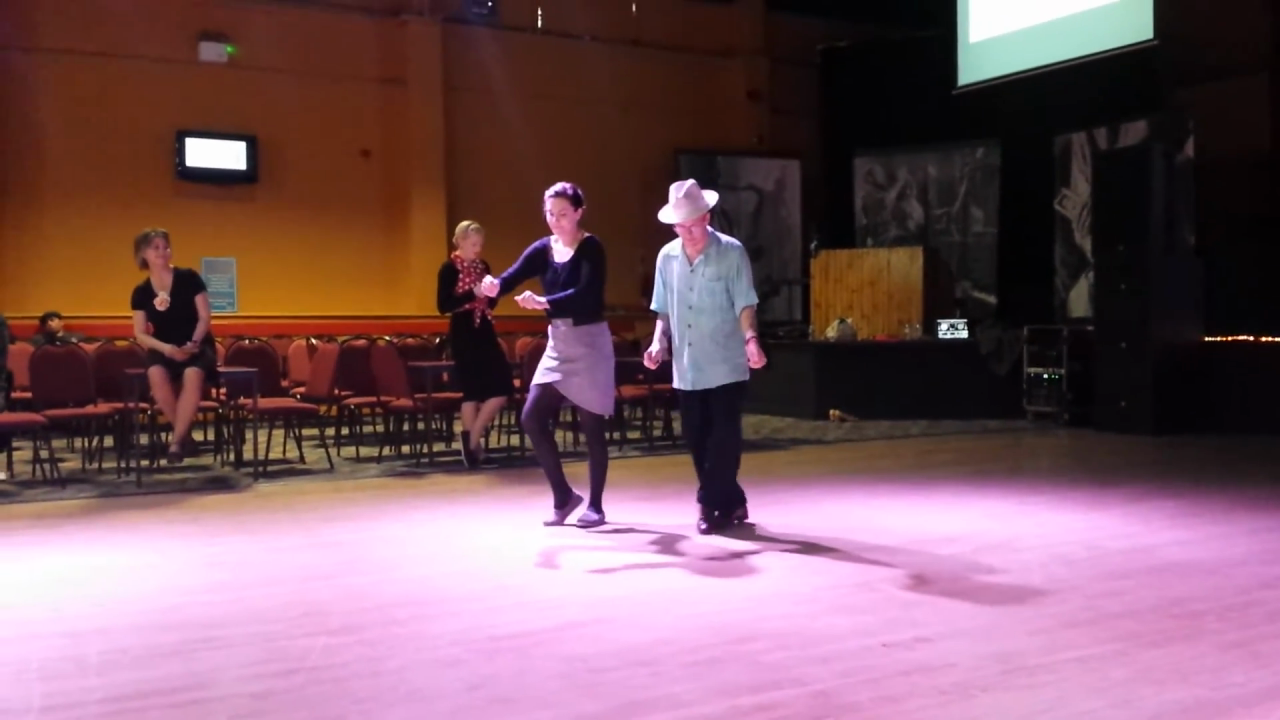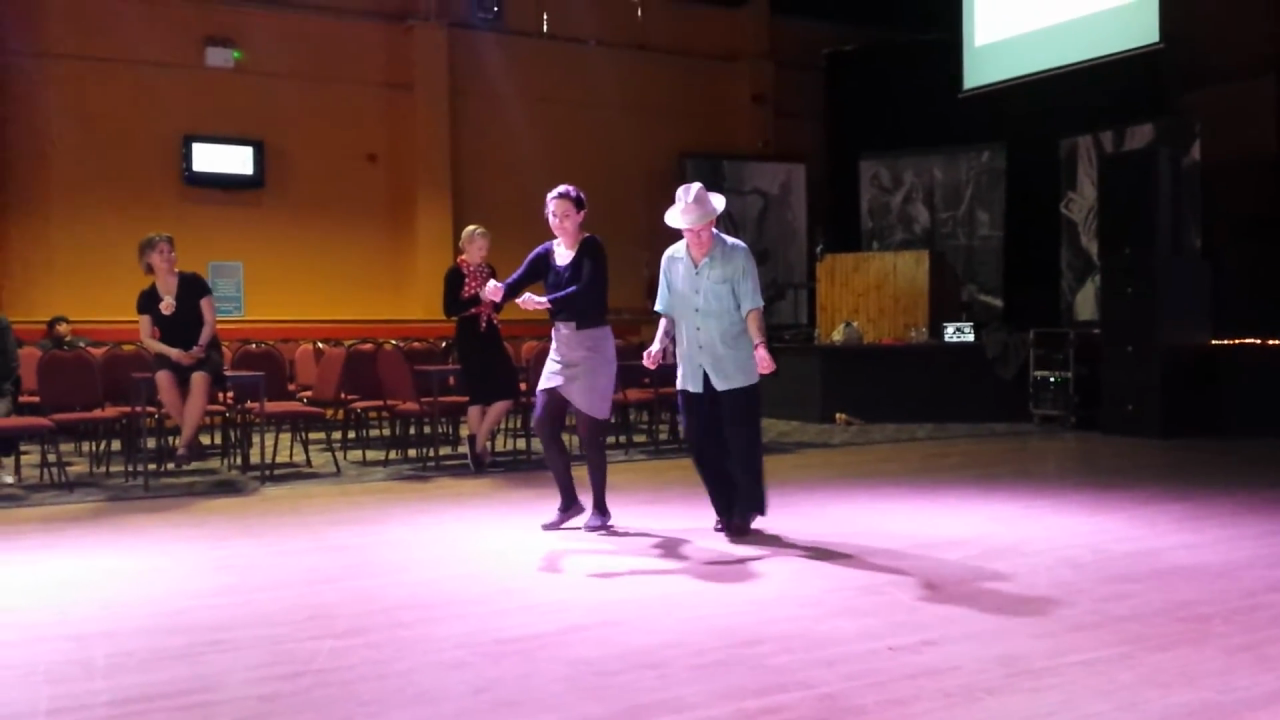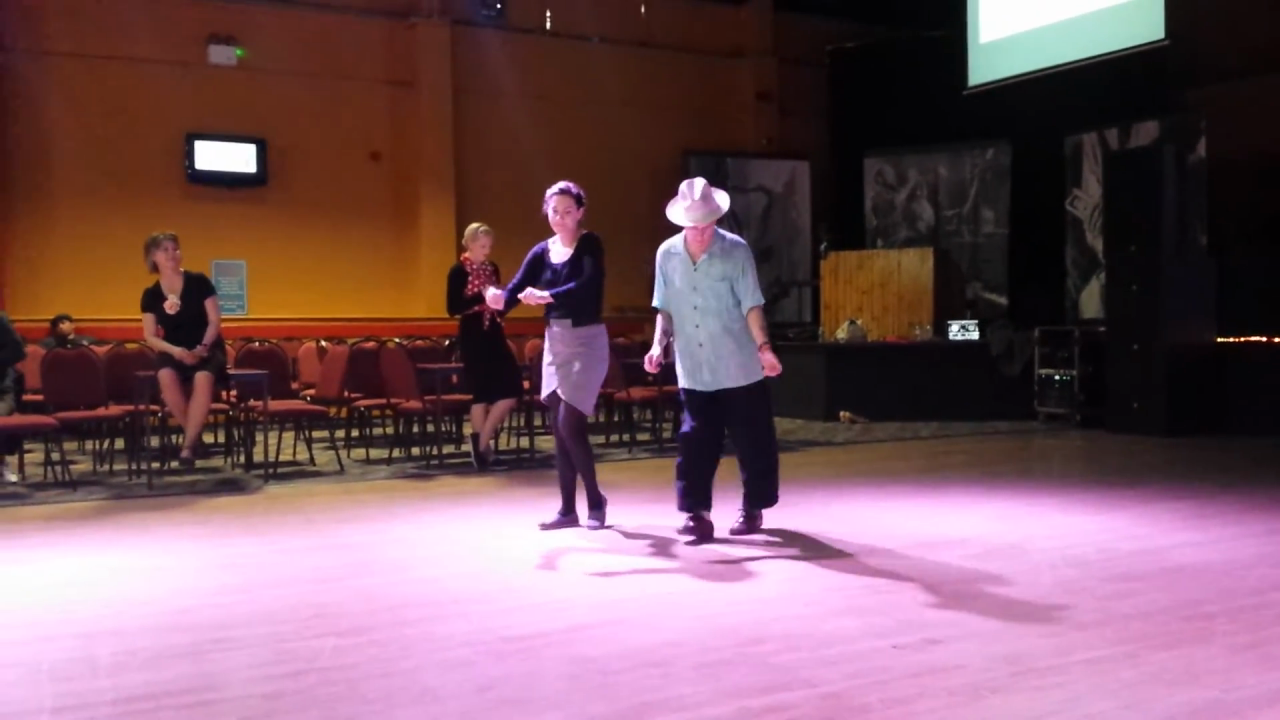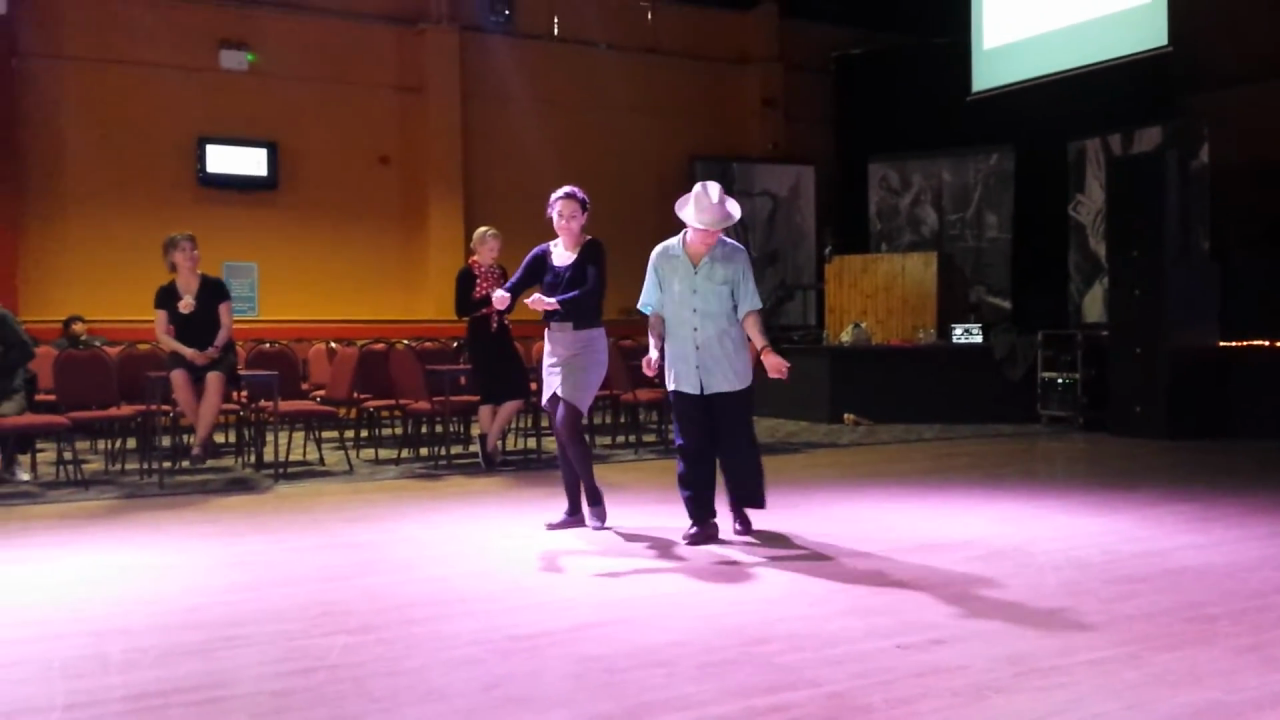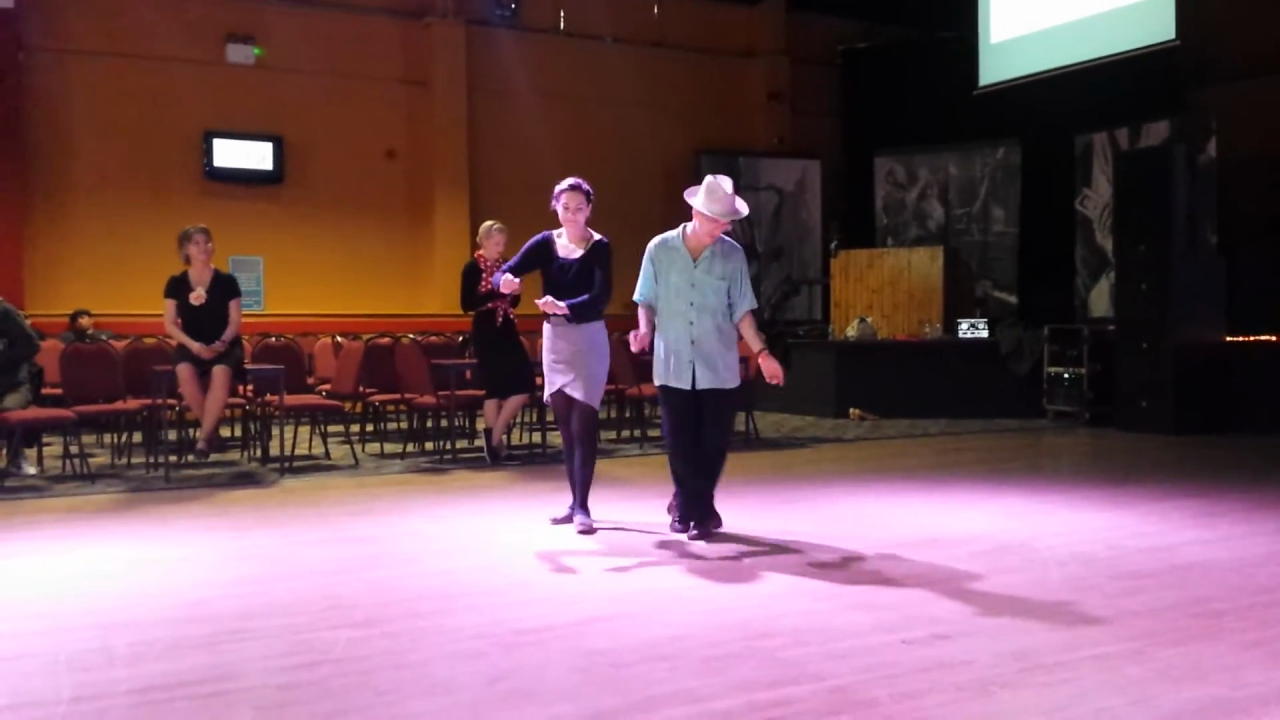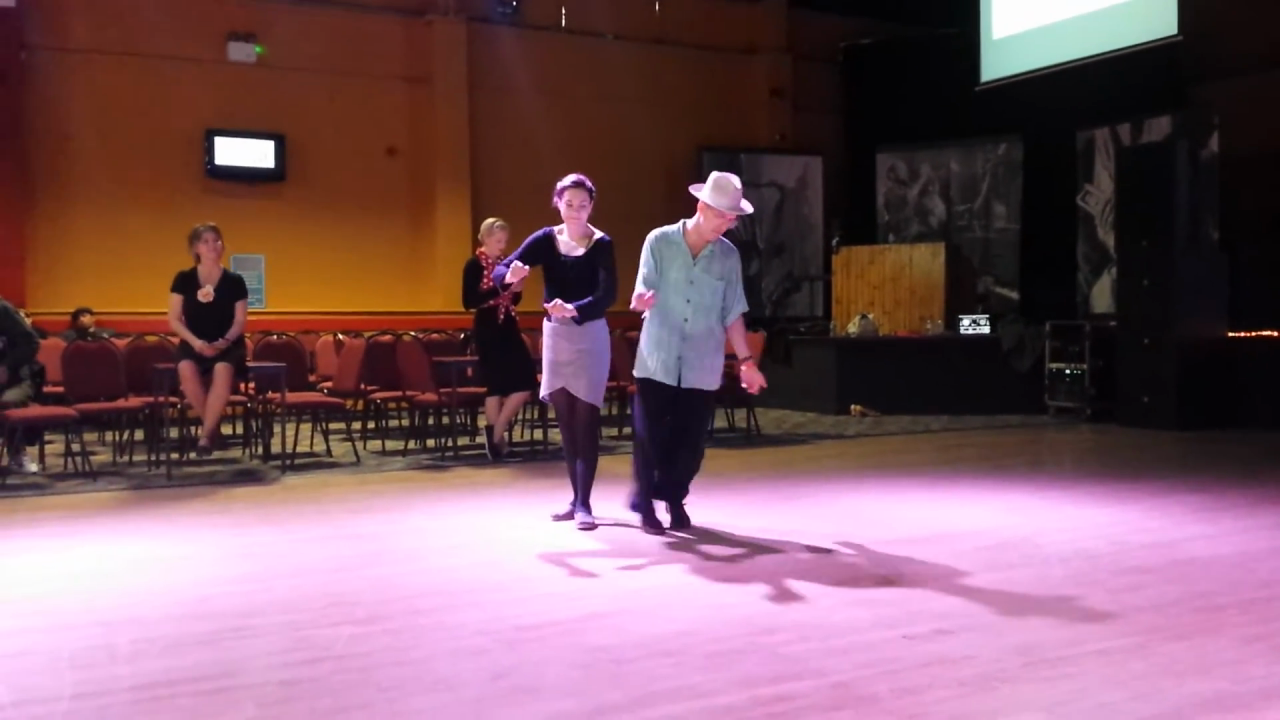
dt=0.2s
person 1, frame 1
left shoulder: (732, 253)
right shoulder: (666, 257)
left elbow: (745, 305)
left wrist: (750, 340)
right wrist: (658, 343)
left hip: (725, 364)
right hip: (686, 366)
left knee: (722, 437)
right knee: (699, 440)
left ankle: (713, 508)
right ankle: (730, 503)
person 1, frame 2
left shoulder: (737, 255)
right shoulder: (671, 260)
left elbow: (751, 307)
right elbow: (669, 312)
left wrist: (759, 345)
right wrist: (659, 343)
left hip: (735, 366)
right hip: (691, 369)
left knee: (741, 440)
right knee: (700, 441)
left ankle: (743, 510)
right ankle: (727, 505)
person 1, frame 3
left shoulder: (736, 251)
right shoulder: (667, 255)
left elbow: (751, 304)
right elbow: (666, 308)
left wrist: (763, 346)
right wrist: (659, 344)
left hip: (737, 366)
right hip: (692, 368)
left knee: (750, 438)
right knee: (695, 440)
left ankle: (753, 507)
right ankle: (698, 514)
person 1, frame 4
left shoulder: (736, 257)
right shoulder: (662, 257)
left elbow: (747, 310)
right elbow: (654, 311)
left wrist: (764, 350)
right wrist: (655, 348)
left hip: (729, 369)
right hip: (683, 371)
left knee: (737, 442)
right knee: (692, 447)
left ankle: (741, 507)
right ankle: (702, 518)
person 1, frame 5
left shoulder: (733, 255)
right shoulder: (660, 248)
left elbow: (742, 311)
right elbow: (645, 301)
left wrist: (761, 353)
right wrist: (644, 328)
left hip: (718, 367)
right hip: (672, 366)
left knee: (712, 443)
right knee: (681, 442)
left ankle: (687, 506)
right ankle: (699, 512)
person 1, frame 6
left shoulder: (728, 256)
right shoulder: (659, 241)
left elbow: (732, 315)
right elbow: (643, 292)
left wrist: (747, 361)
right wrist: (642, 299)
left hip: (703, 366)
right hip: (657, 362)
left knee: (688, 441)
right knee: (651, 436)
left ankle: (670, 497)
right ankle: (647, 505)
person 2, frame 1
left shoulder: (591, 248)
right shoulder: (543, 249)
left elbow: (585, 293)
right elbow: (513, 277)
left wrist: (544, 302)
right wrist: (494, 286)
left hip: (590, 341)
right hip: (557, 343)
left knee: (591, 427)
right knee: (532, 418)
left ankle: (595, 505)
right ankle: (563, 496)
person 2, frame 2
left shoulder: (591, 248)
right shoulder: (545, 253)
left elbow: (587, 291)
right elbow: (516, 285)
left wrist: (544, 302)
right wrist: (498, 291)
left hip: (593, 344)
right hip: (561, 345)
left knee: (589, 430)
right knee: (543, 423)
left ankle: (600, 508)
right ankle: (568, 503)
person 2, frame 3
left shoulder: (589, 244)
right shoulder: (541, 252)
left elbow: (588, 286)
right elbow: (516, 289)
left wrist: (547, 296)
right wrist: (499, 299)
left hip: (587, 340)
right hip: (554, 342)
left knee: (569, 426)
right knee: (560, 431)
left ankle: (595, 500)
right ankle: (568, 509)
person 2, frame 4
left shoulder: (592, 249)
right shoulder: (542, 254)
left elbow: (593, 292)
right elbow: (513, 287)
left wrist: (555, 303)
right wrist: (501, 298)
left hip: (587, 343)
right hip: (554, 344)
left knee: (568, 424)
right knee: (560, 431)
left ankle: (593, 496)
right ankle: (574, 510)
person 2, frame 5
left shoulder: (599, 247)
right shoulder: (544, 243)
left elbow: (602, 295)
right elbow: (506, 272)
left wrist: (565, 307)
right wrist: (505, 282)
left hip: (588, 338)
right hip: (554, 337)
left knee: (583, 424)
right knee: (566, 425)
left ankle: (582, 507)
right ankle: (575, 503)
person 2, frame 6
left shoulder: (601, 245)
right shoulder: (544, 240)
left elbow: (608, 294)
right elbow: (499, 272)
left wrist: (574, 309)
right wrist: (510, 274)
left hip: (590, 335)
right hip: (555, 334)
left knee: (585, 421)
right knee: (566, 422)
left ankle: (583, 503)
right ankle: (576, 499)
person 3, frame 1
left shoulder: (483, 266)
right shoulder: (449, 268)
right elbow: (444, 306)
right wrist: (472, 293)
left hip: (485, 331)
right hip: (463, 333)
left knee: (502, 386)
right knee: (472, 389)
left ankle: (472, 440)
right ankle: (472, 445)
person 3, frame 2
left shoulder: (489, 270)
right shoulder: (455, 273)
right elbow: (449, 310)
left wrist: (498, 298)
right wrist: (478, 297)
left hip: (491, 334)
right hip: (469, 337)
left knee: (508, 390)
right knee: (478, 393)
left ankle: (478, 443)
right ankle: (478, 449)
person 3, frame 3
left shoulder: (492, 269)
right shoulder: (458, 271)
right elbow: (453, 308)
right wrist: (481, 296)
left hip: (494, 333)
right hip: (472, 335)
left knee: (511, 388)
right knee: (481, 391)
left ankle: (482, 442)
right ankle: (481, 447)
person 3, frame 4
left shoulder: (500, 272)
right shoulder: (467, 274)
right elbow: (461, 311)
right wrist: (489, 299)
left hip: (502, 335)
right hip: (480, 337)
left knee: (518, 390)
right knee: (489, 393)
left ankle: (489, 443)
right ankle: (489, 449)
person 3, frame 5
left shoulder: (506, 266)
right shoulder: (472, 268)
right elbow: (467, 305)
left wrist: (515, 294)
right wrist: (496, 292)
left hip: (507, 329)
right hip: (486, 331)
left knee: (524, 384)
right knee: (495, 387)
left ankle: (495, 437)
right ankle: (494, 443)
person 3, frame 6
right shoulder: (474, 266)
right elbow: (468, 302)
left wrist: (517, 291)
right wrist: (496, 290)
left hip: (509, 327)
right hip: (487, 329)
left knee: (525, 382)
right knee: (496, 385)
left ankle: (496, 434)
right ankle: (495, 439)
person 4, frame 1
left shoulder: (189, 278)
right shoulder: (141, 292)
left elbow: (205, 317)
right elbow: (140, 334)
left wrist: (193, 344)
right wrist: (165, 347)
left hip: (197, 346)
right hip: (163, 349)
left knee: (192, 375)
right knee: (156, 375)
left ankle: (177, 440)
right ankle: (183, 432)
person 4, frame 2
left shoulder: (194, 282)
right shoulder: (146, 297)
left elbow: (210, 321)
right elbow: (146, 338)
left wrist: (199, 348)
right wrist: (171, 352)
left hip: (204, 350)
right hip: (170, 354)
left knee: (199, 379)
right knee: (164, 379)
left ankle: (184, 443)
right ankle: (191, 435)
person 4, frame 3
left shoulder: (199, 282)
right shoulder: (151, 295)
left elbow: (215, 321)
right elbow: (150, 336)
left wrist: (203, 347)
right wrist: (174, 350)
left hip: (207, 349)
right hip: (173, 352)
left knee: (203, 379)
right knee: (166, 378)
left ankle: (188, 444)
right ankle: (193, 435)
person 4, frame 4
left shoulder: (215, 285)
right shoulder: (165, 293)
left elbow: (227, 325)
right elbow: (162, 334)
left wrist: (215, 348)
right wrist: (186, 351)
left hip: (217, 351)
right hip: (184, 352)
left knee: (215, 379)
right knee: (179, 378)
left ankle: (199, 443)
right ankle: (204, 434)
person 4, frame 5
left shoulder: (227, 281)
right shoulder: (175, 283)
left elbow: (235, 321)
right elbow: (170, 324)
left wrist: (222, 343)
right wrist: (193, 345)
left hip: (224, 346)
right hip: (191, 346)
left knee: (220, 373)
right knee: (185, 372)
left ankle: (204, 437)
right ankle: (210, 429)
person 4, frame 6
left shoulder: (235, 281)
right shoulder: (183, 279)
left elbow: (240, 321)
right elbow: (174, 320)
left wrist: (225, 341)
right wrist: (195, 343)
left hip: (227, 345)
right hip: (193, 344)
left knee: (222, 370)
right knee: (186, 370)
left ankle: (206, 434)
right ankle: (211, 426)
